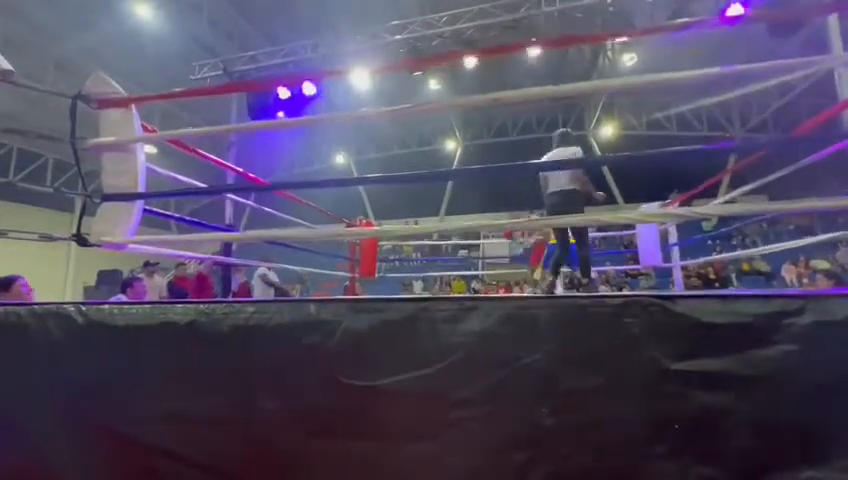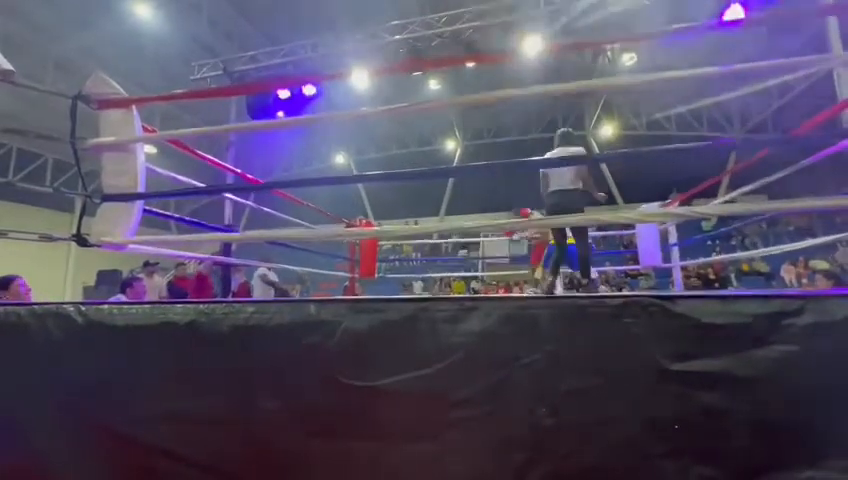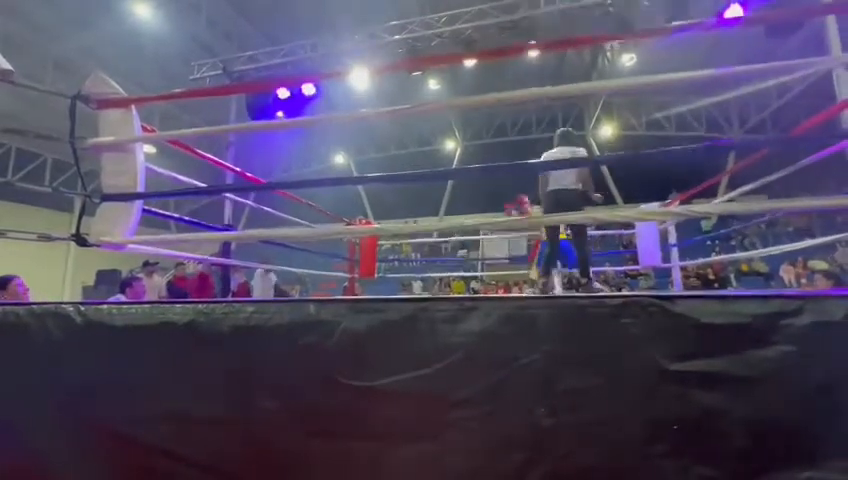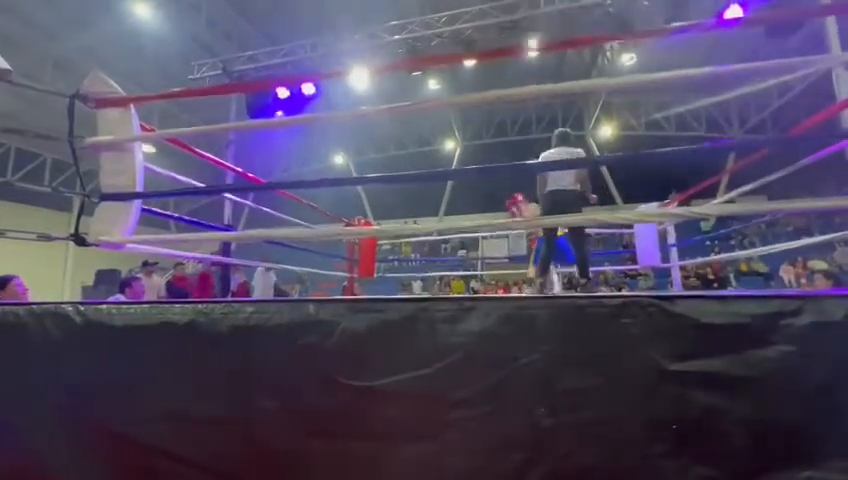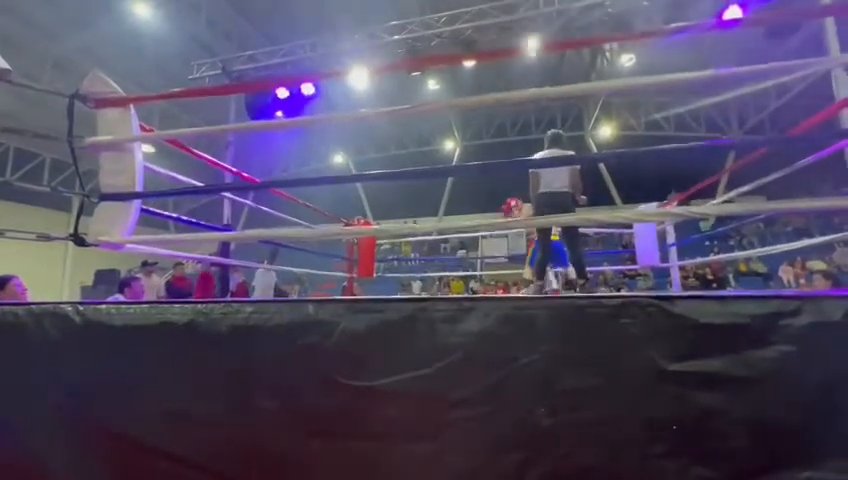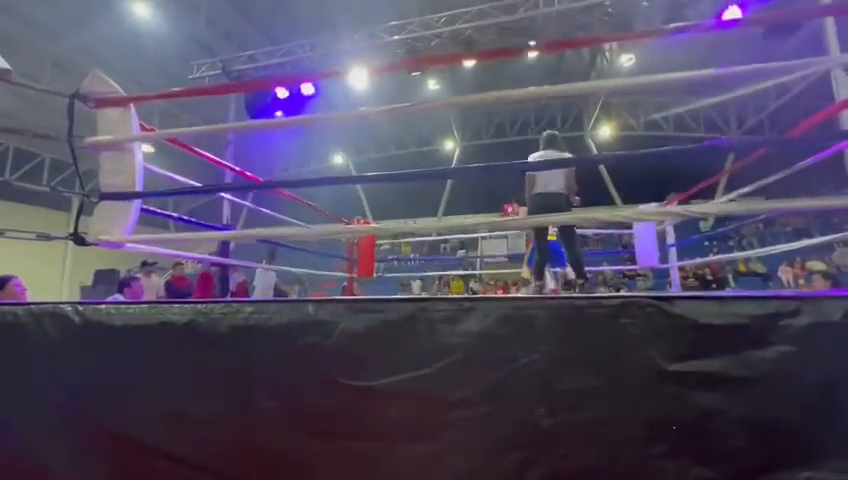
dt=0.1s
person 1, frame 1
left shoulder: (546, 157)
right shoulder: (576, 151)
left elbow: (544, 186)
right elbow: (578, 176)
right wrist: (594, 193)
left hip: (552, 202)
right hip: (571, 199)
left knee: (563, 246)
right knee: (582, 243)
left ankle: (551, 281)
right ankle: (586, 282)
person 1, frame 2
left shoulder: (547, 157)
right shoulder: (579, 151)
left elbow: (543, 186)
right elbow: (583, 176)
left wrist: (549, 203)
right wrist: (596, 194)
left hip: (552, 201)
right hip: (573, 199)
left knee: (560, 246)
right knee: (582, 243)
left ankle: (551, 281)
right ankle: (586, 283)
person 1, frame 3
left shoulder: (547, 155)
right shoulder: (581, 152)
left elbow: (542, 185)
right elbow: (585, 177)
left wrist: (545, 205)
right wrist: (593, 195)
left hip: (552, 199)
right hip: (573, 198)
left knee: (552, 246)
right knee: (581, 243)
left ankle: (545, 283)
right ankle: (586, 283)
person 1, frame 4
left shoulder: (544, 156)
right shoulder: (579, 153)
left elbow: (540, 185)
right elbow: (583, 178)
left wrist: (543, 205)
right wrist: (589, 196)
left hip: (550, 200)
right hip: (571, 199)
left knee: (548, 245)
right knee: (579, 243)
left ankle: (541, 282)
right ankle: (584, 283)
person 1, frame 5
left shoulder: (538, 157)
right shoulder: (571, 155)
left elbow: (533, 186)
right elbow: (575, 182)
left wrist: (535, 207)
right wrist: (579, 198)
left hip: (543, 201)
right hip: (564, 201)
left knee: (544, 247)
right knee: (574, 245)
left ankle: (538, 285)
right ankle: (583, 283)
person 1, frame 6
left shoulder: (533, 158)
right shoulder: (566, 157)
left elbow: (528, 187)
right elbow: (570, 184)
left wrist: (530, 207)
right wrist: (572, 199)
left hip: (538, 202)
right hip: (559, 201)
left knee: (541, 247)
right knee: (571, 244)
left ankle: (538, 285)
right ankle: (582, 283)
